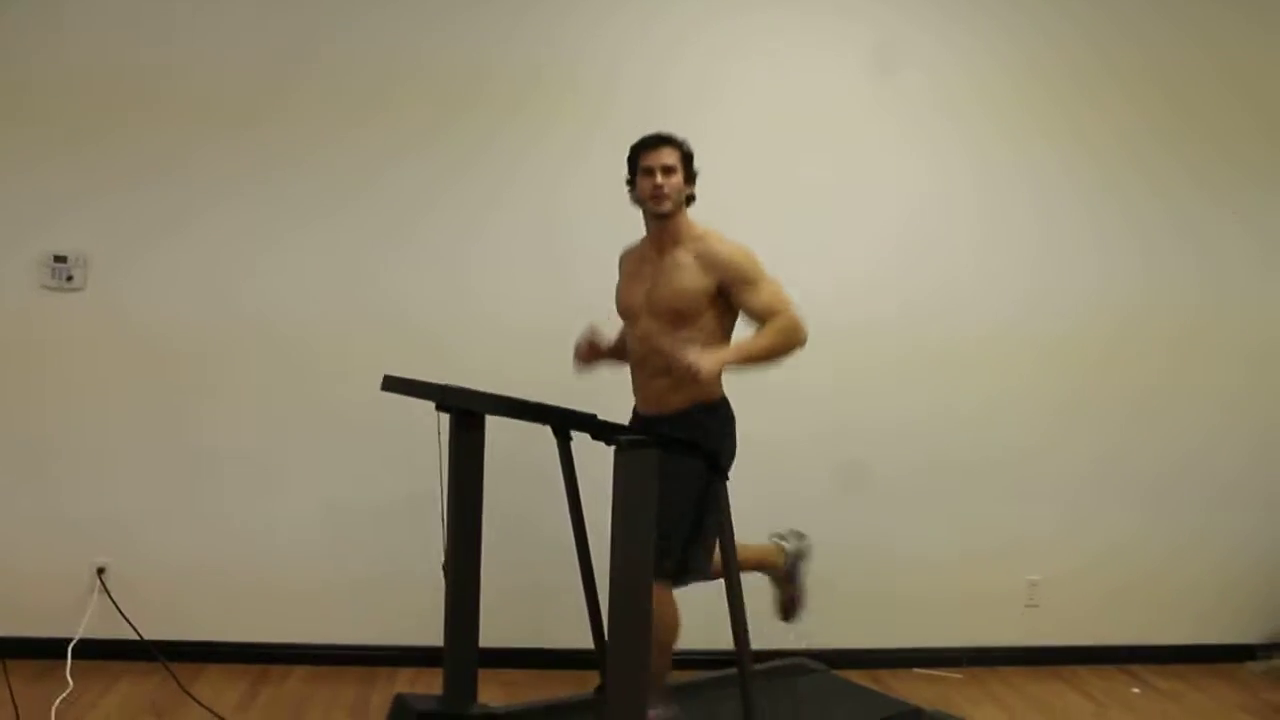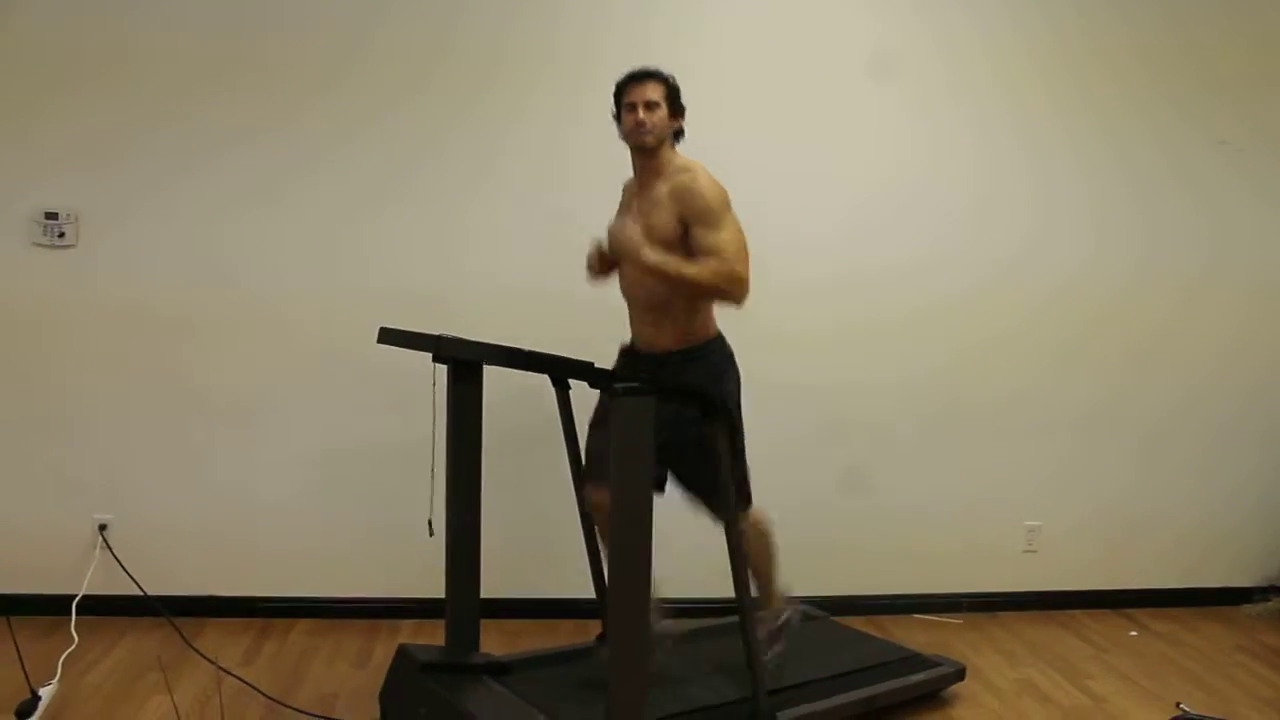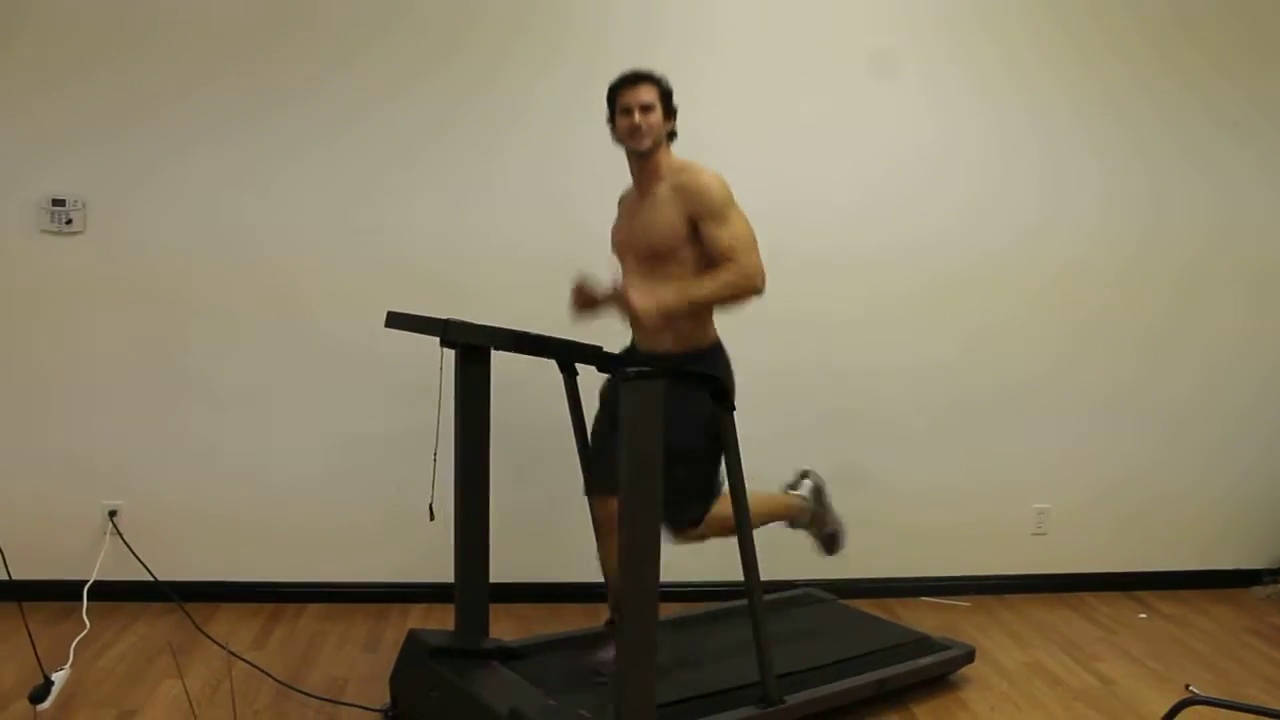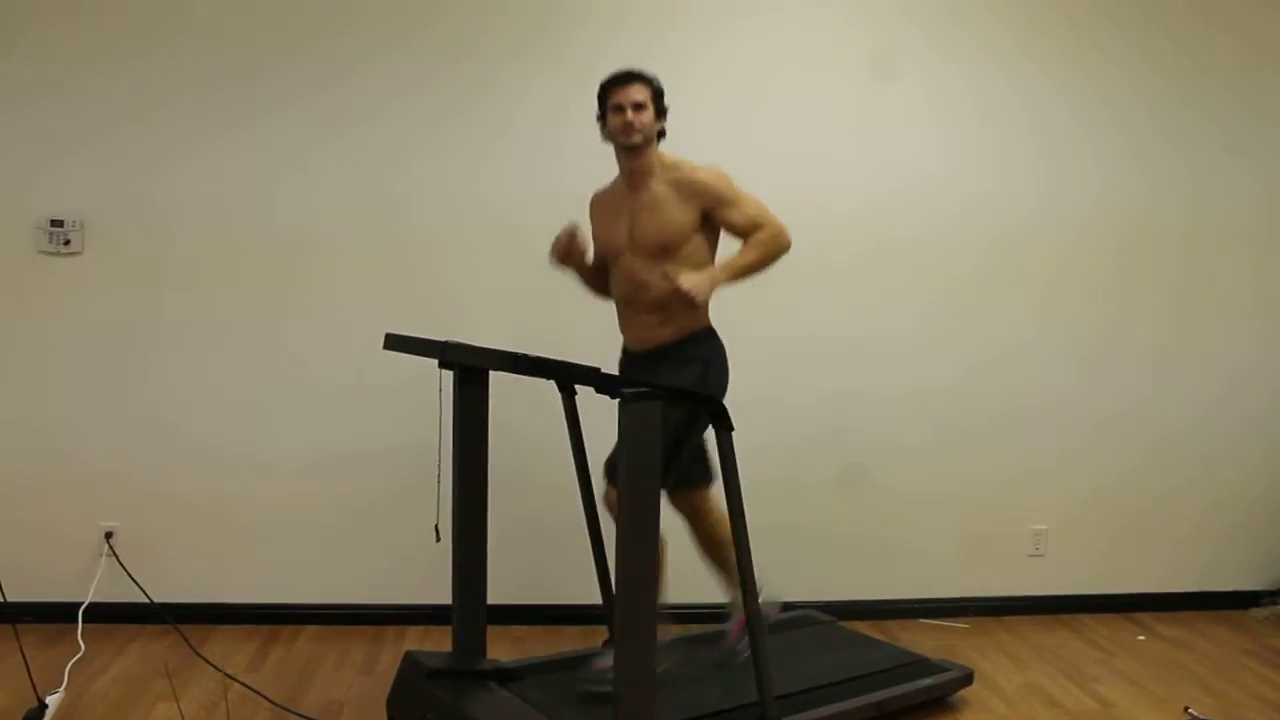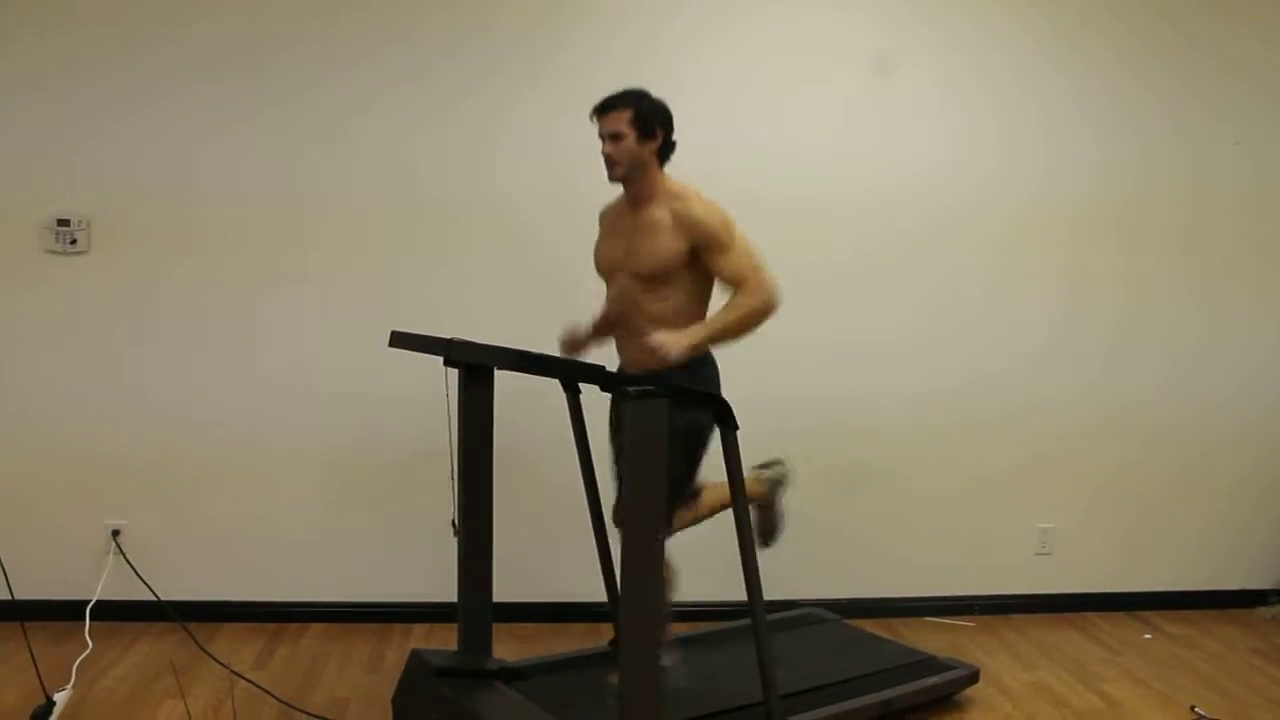
dt=1s
person 1, frame 1
left shoulder: (718, 254)
right shoulder: (630, 259)
left elbow: (790, 329)
left wrist: (721, 357)
right wrist: (601, 348)
left hip: (699, 427)
right hip: (645, 424)
left knee: (650, 574)
right knee: (684, 558)
right ankle: (778, 553)
person 1, frame 2
left shoulder: (696, 188)
right shoulder: (633, 190)
left elbow: (735, 283)
left wrist: (646, 255)
right wrist: (614, 260)
left hip: (697, 366)
right hip: (638, 361)
left knee: (726, 506)
right knee: (600, 493)
left ankle: (773, 610)
person 1, frame 3
left shoulder: (701, 187)
right shoulder: (628, 203)
left elbow: (751, 275)
left wrist: (663, 298)
right wrist: (610, 295)
left hip: (695, 371)
right hip: (637, 365)
left knee: (689, 521)
right knee: (606, 508)
left ankle: (799, 502)
person 1, frame 4
left shoulder: (695, 183)
right shoulder: (603, 202)
left elbow: (774, 235)
left wrist: (710, 276)
right wrist: (577, 261)
left hip: (692, 360)
right hip: (636, 365)
left knee: (622, 492)
right knee: (690, 498)
right ankle: (748, 605)
person 1, frame 5
left shoulder: (695, 215)
right shoulder: (610, 218)
left elbow: (762, 295)
left wrist: (690, 337)
right wrist: (591, 334)
left hip: (683, 385)
right hip: (632, 382)
right knee: (669, 504)
right ankle: (758, 485)
